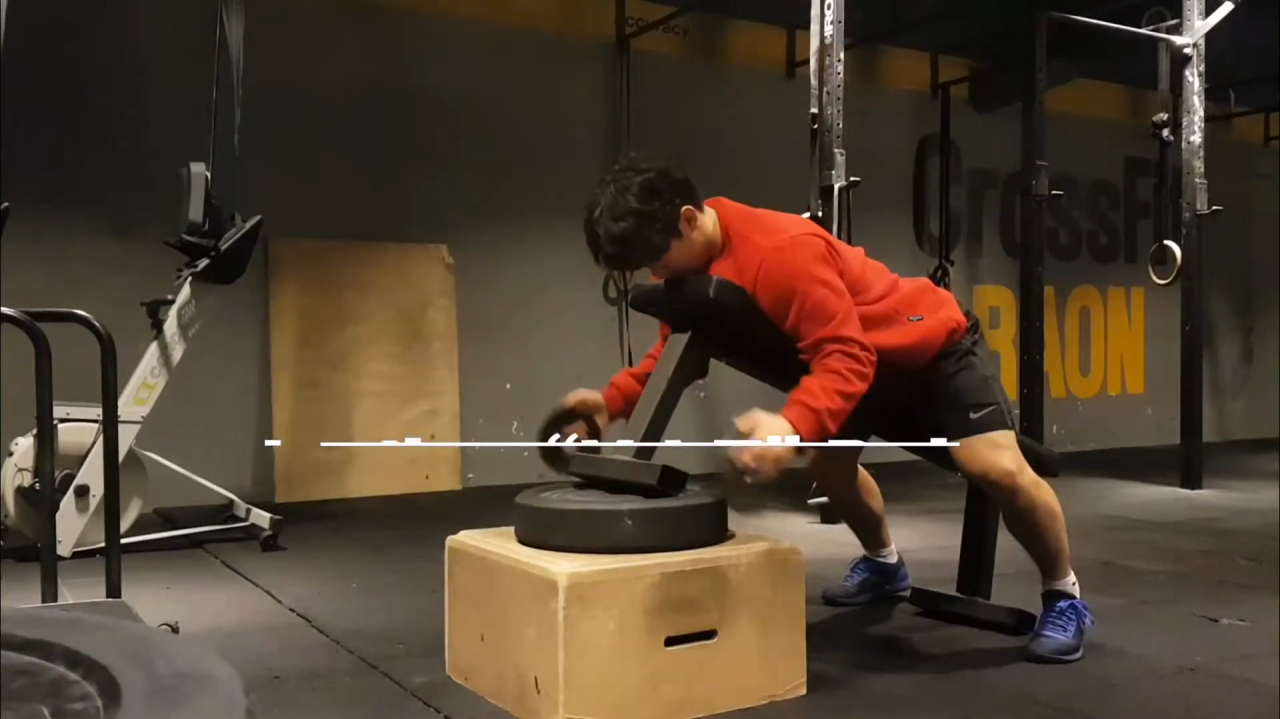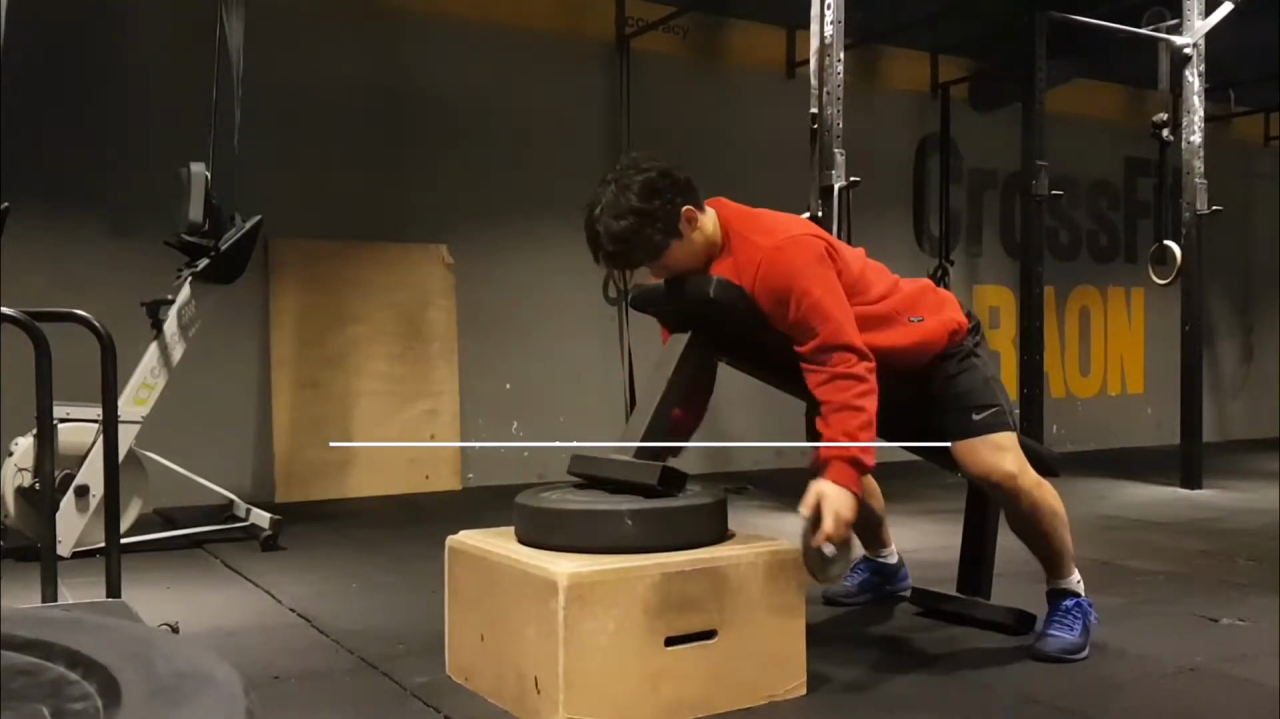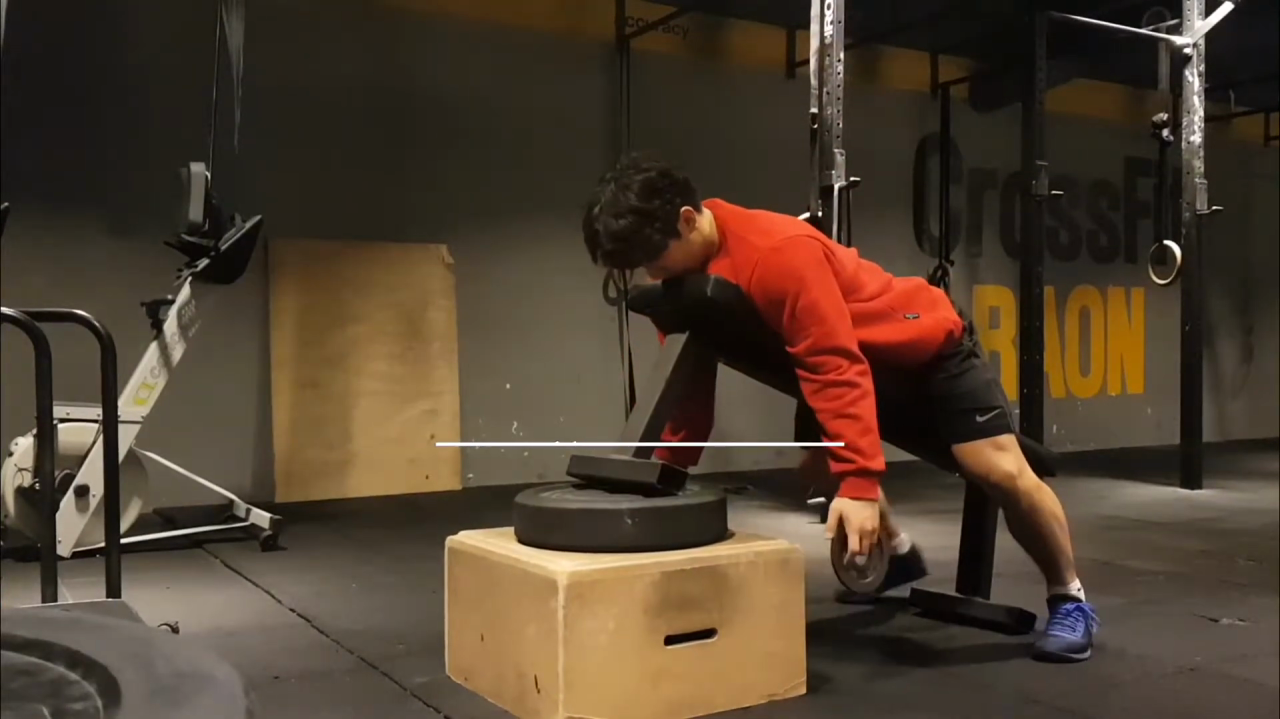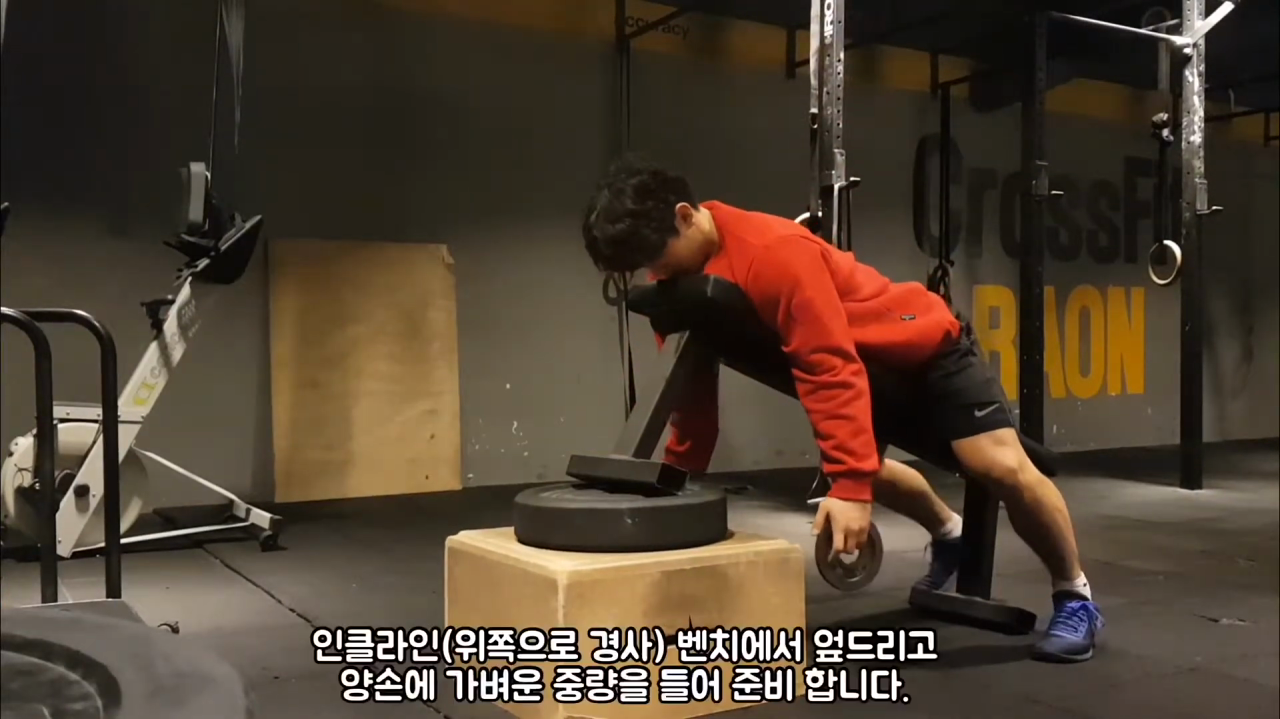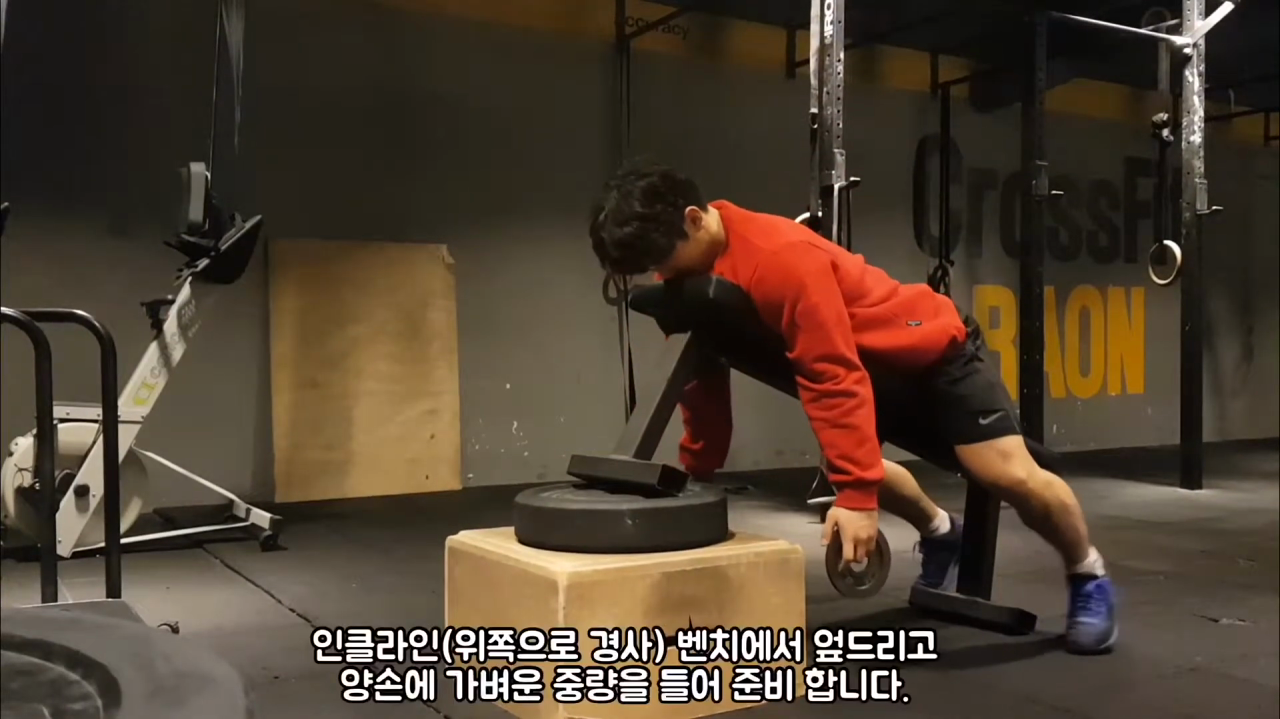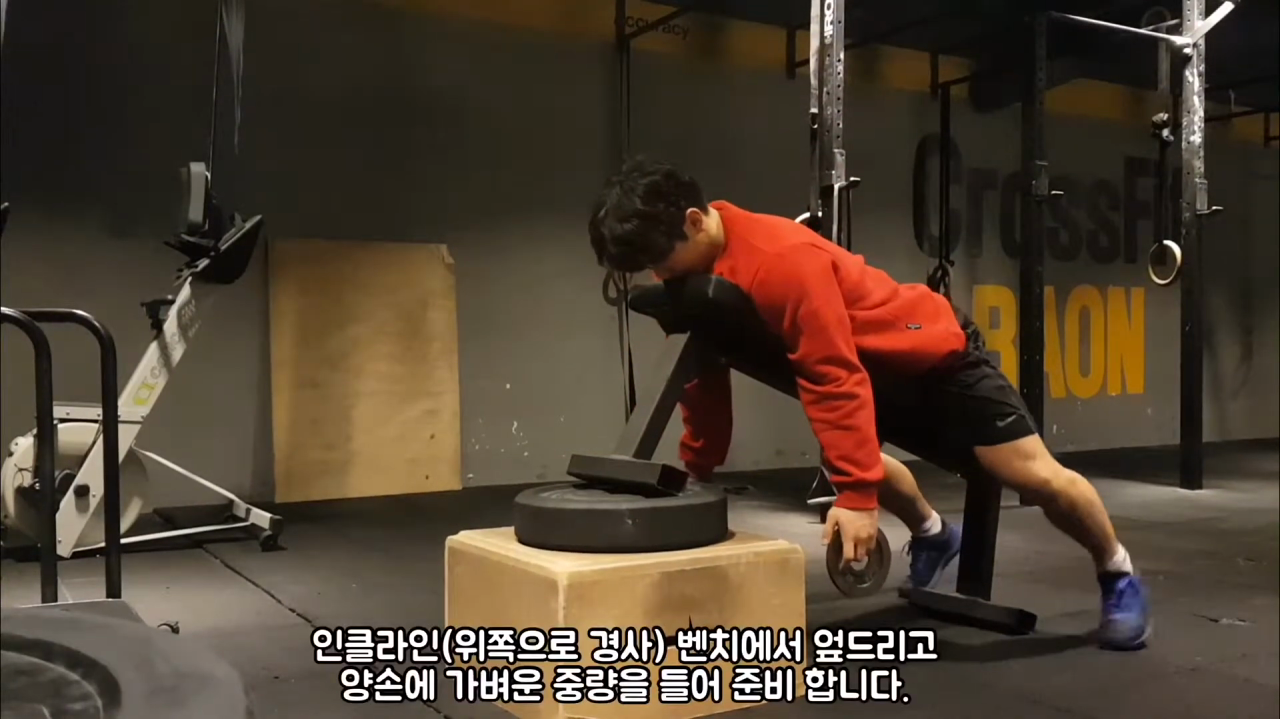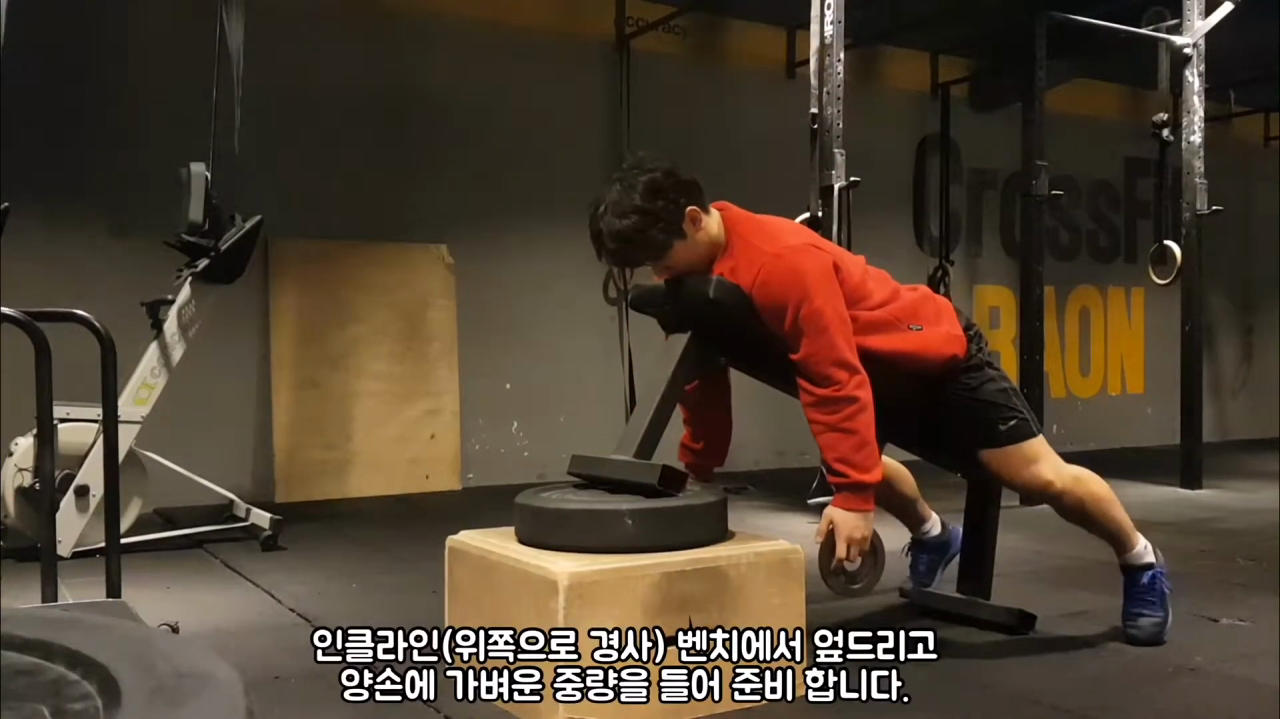
dt=0.3s
person 1, frame 1
left shoulder: (782, 250)
right shoulder: (690, 264)
left elbow: (846, 357)
left wrist: (792, 426)
right wrist: (612, 400)
left hip: (933, 344)
right hip: (864, 357)
left knee: (997, 468)
right knee: (828, 463)
left ankle: (1064, 598)
right ankle: (884, 564)
person 1, frame 2
left shoulder: (783, 252)
right shoulder: (690, 265)
left elbow: (843, 365)
left wrist: (843, 475)
left hip: (933, 343)
right hip: (872, 357)
left knee: (999, 469)
right knee: (822, 463)
left ankle: (1069, 595)
right ankle: (884, 563)
person 1, frame 3
left shoulder: (779, 253)
right shoulder: (685, 269)
left elbow: (837, 369)
right elbow: (690, 379)
left wrist: (858, 483)
right wrist: (668, 471)
left hip: (928, 343)
right hip: (867, 356)
left knee: (999, 470)
right knee: (818, 465)
left ankle: (1070, 600)
right ankle: (898, 553)
person 1, frame 4
left shoulder: (775, 253)
right shoulder: (681, 272)
left elbow: (831, 369)
right elbow: (693, 382)
left wrist: (850, 485)
left hip: (924, 345)
right hip: (867, 360)
left knee: (1002, 467)
right knee: (858, 465)
left ankle: (1075, 598)
right ankle: (950, 534)
person 1, frame 5
left shoulder: (781, 256)
right shoulder: (689, 273)
left elbow: (834, 376)
right elbow: (702, 379)
left wrist: (856, 495)
right wrist: (695, 476)
left hip: (932, 348)
right hip: (871, 364)
left knee: (1008, 474)
right knee: (855, 462)
left ankle: (1088, 577)
right ankle: (940, 531)
person 1, frame 6
left shoulder: (781, 258)
right shoulder: (694, 271)
left elbow: (835, 378)
right elbow: (705, 375)
left wrist: (857, 495)
right wrist: (696, 473)
left hip: (932, 349)
right hip: (873, 369)
left knee: (1030, 472)
right knee: (849, 455)
left ankle: (1118, 573)
right ankle: (933, 534)
person 1, frame 7
left shoulder: (784, 259)
right shoulder: (695, 271)
left elbow: (835, 379)
right elbow: (704, 379)
left wrist: (853, 496)
right wrist: (695, 475)
left hip: (938, 354)
right hip: (878, 372)
left knee: (1041, 476)
right knee: (852, 454)
left ankle: (1140, 562)
right ankle: (932, 536)
